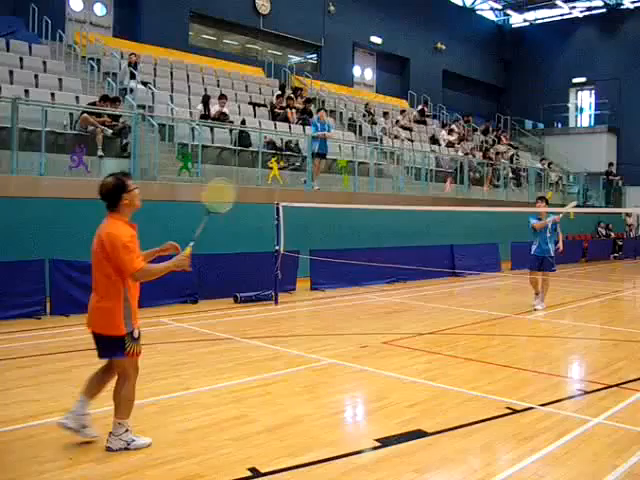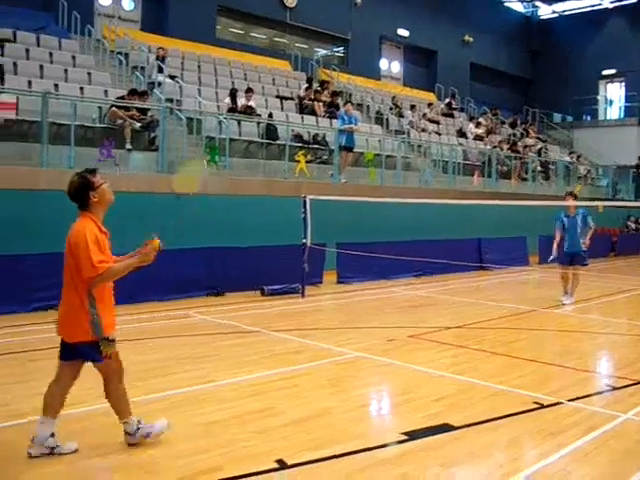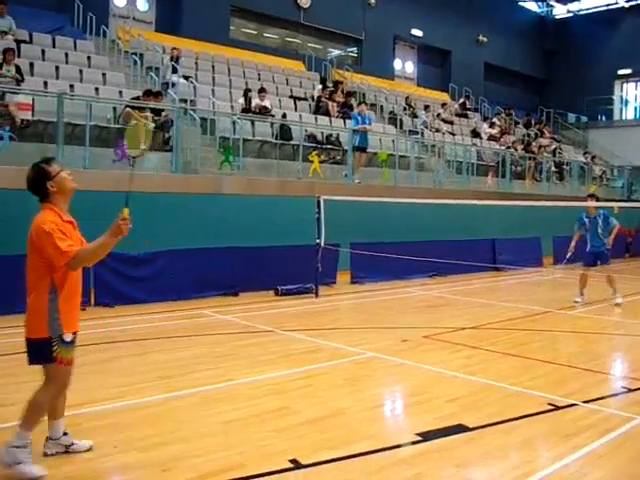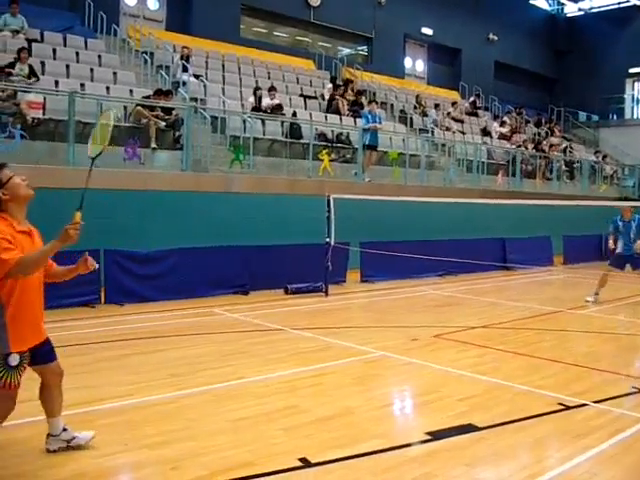
dt=0.3s
person 1, frame 1
left shoulder: (110, 228)
right shoulder: (118, 232)
right elbow: (139, 273)
left wrist: (160, 251)
right wrist: (174, 264)
left hip: (104, 314)
right hip: (117, 317)
left knee: (112, 367)
right knee: (129, 371)
left ankle: (77, 414)
right ankle: (120, 435)
person 1, frame 2
left shoulder: (92, 228)
right shoulder: (85, 231)
left elbow: (110, 264)
right elbow: (99, 275)
left wrist: (140, 252)
right wrist: (136, 261)
left hip: (77, 319)
right hip: (88, 320)
left knee: (65, 376)
right knee: (113, 373)
left ankle: (43, 439)
right ankle: (133, 429)
person 1, frame 3
left shoulder: (64, 221)
right shoulder: (46, 223)
left elbow: (86, 257)
right elbow: (74, 261)
left wrist: (112, 240)
right wrist: (110, 237)
left hip: (61, 318)
right hip: (48, 320)
left knee: (61, 379)
right knee: (56, 381)
left ankle: (57, 438)
person 1, frame 4
left shoulder: (30, 231)
left elbow: (49, 273)
left wrist: (78, 268)
right wrist: (58, 243)
left hip: (32, 329)
left knee: (53, 374)
left ankle: (58, 434)
